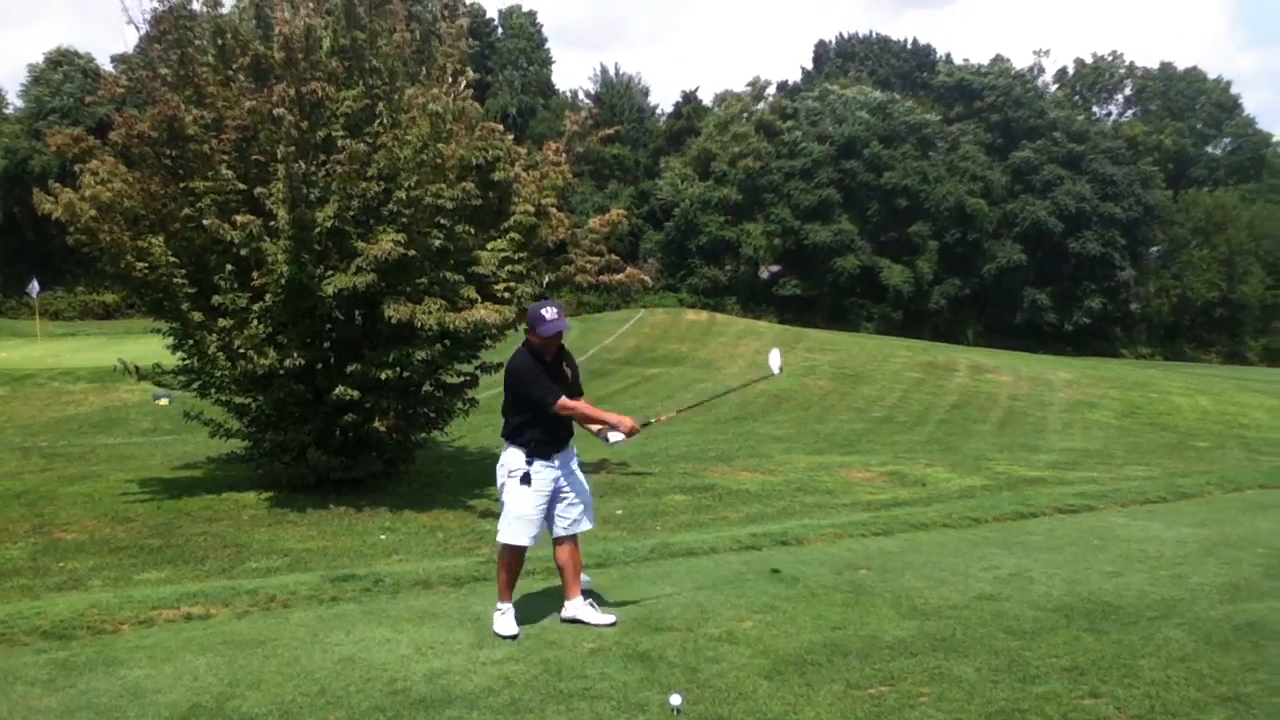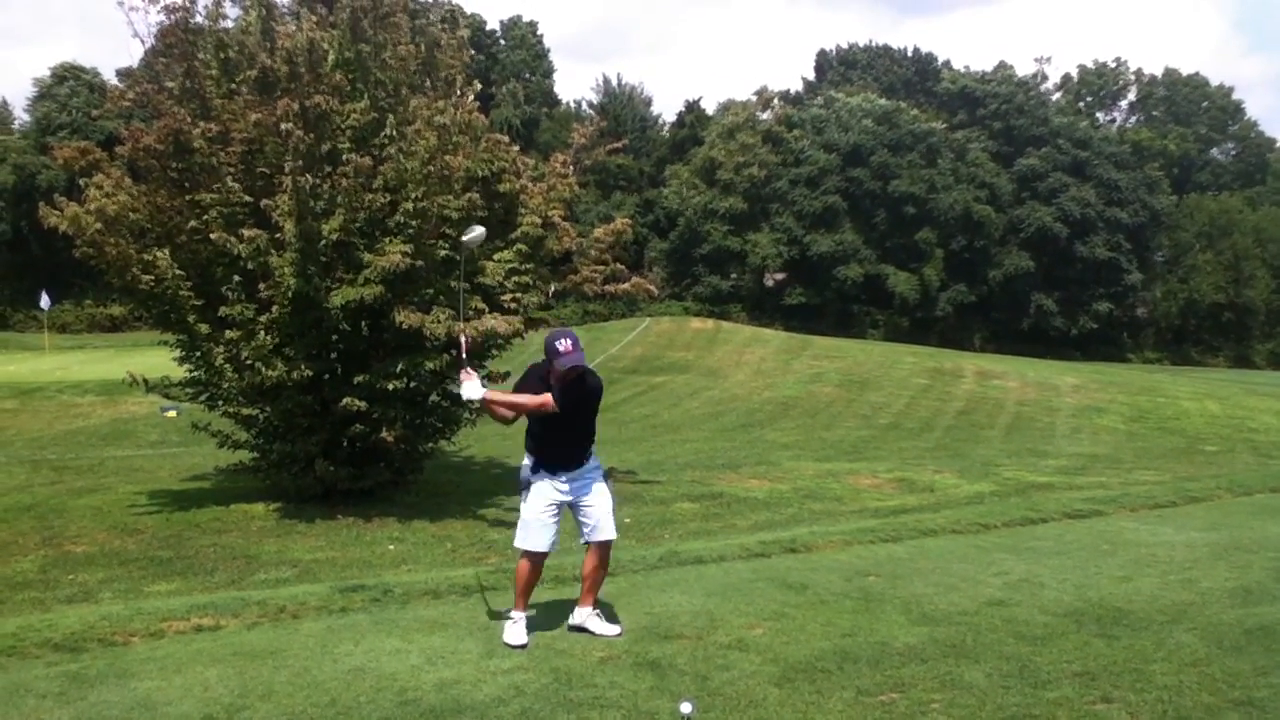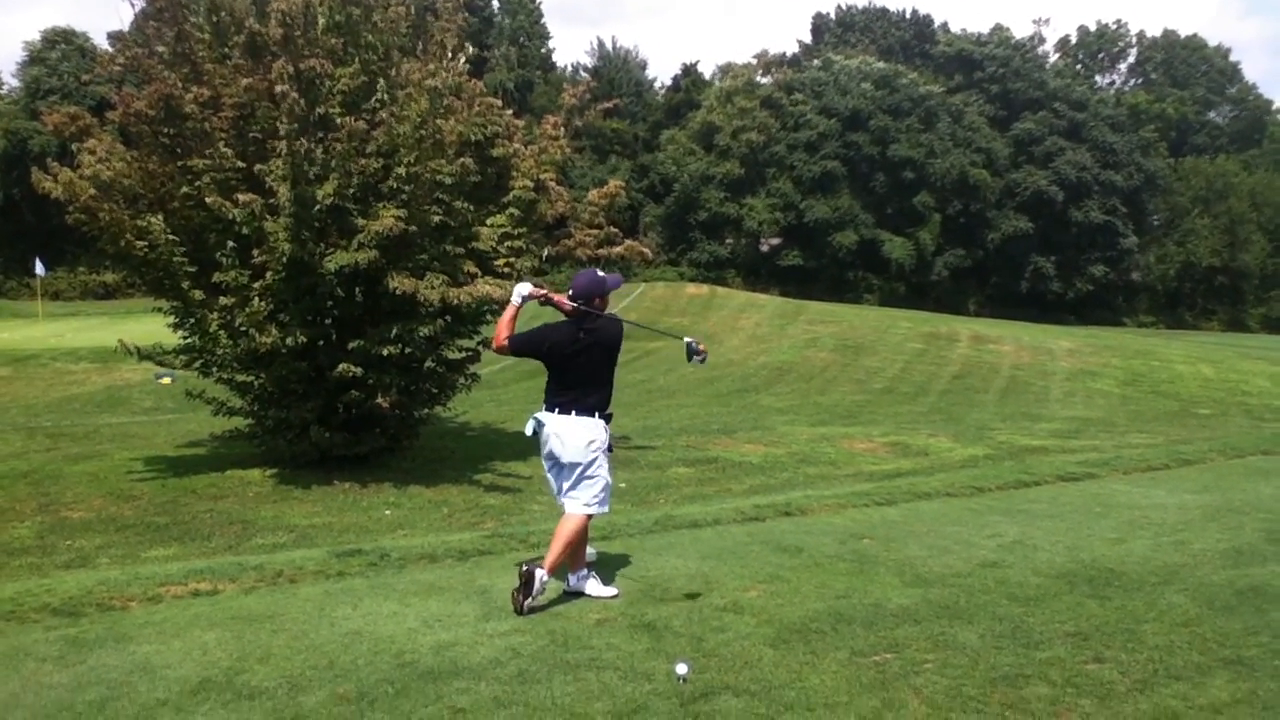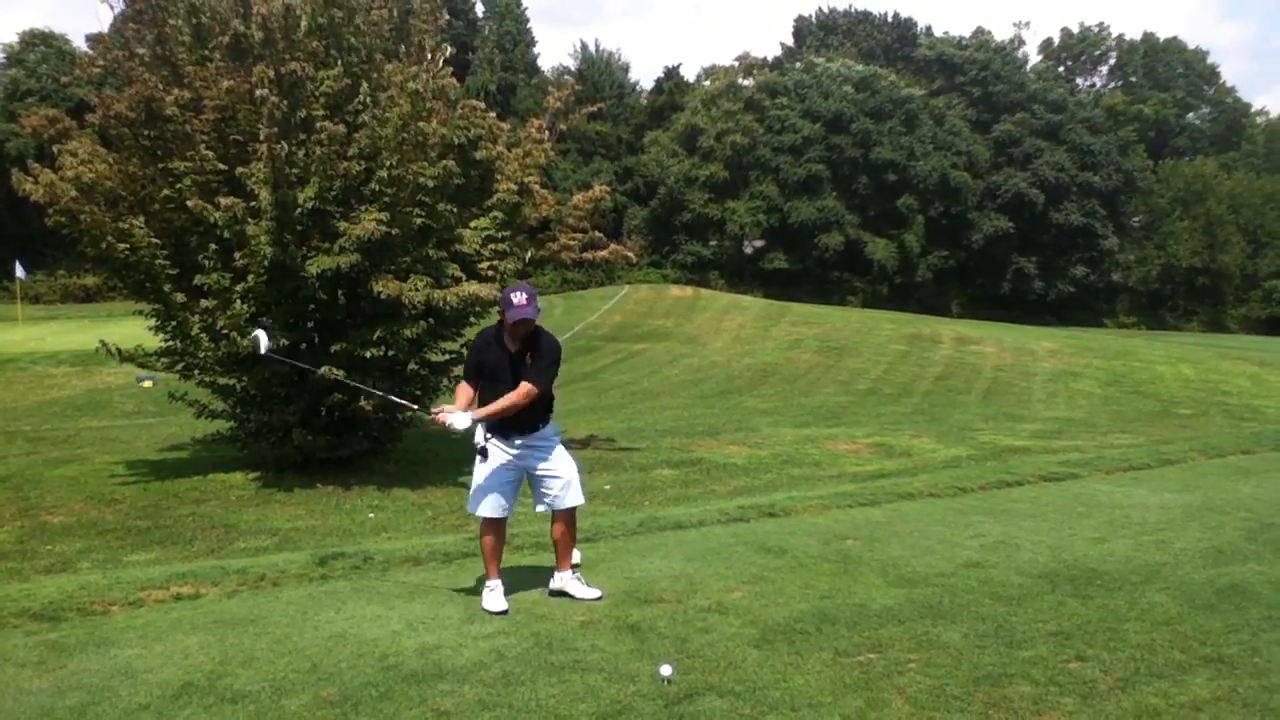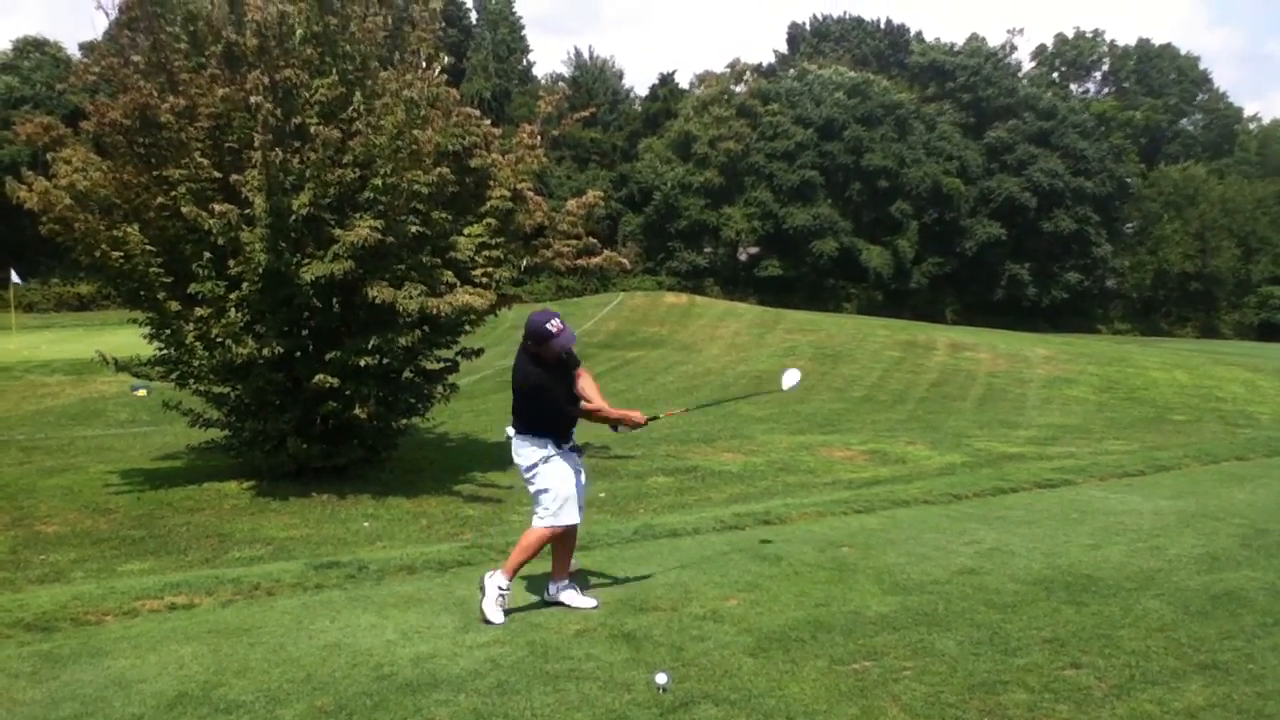
dt=1s
person 1, frame 1
left shoulder: (563, 357)
right shoulder: (521, 365)
left elbow: (575, 405)
right elbow: (564, 408)
left wrist: (602, 424)
right wrist: (614, 420)
left hip: (561, 458)
right hip: (525, 462)
left knee: (567, 532)
right knee: (517, 540)
left ankle: (575, 602)
right ankle: (504, 607)
person 1, frame 2
left shoulder: (589, 384)
right shoulder: (533, 376)
left elbow: (537, 403)
right elbow: (509, 415)
left wrist: (485, 393)
right wrist: (485, 398)
left hip: (585, 471)
right hip: (545, 474)
left knee: (601, 540)
right knee: (535, 547)
left ankle: (585, 611)
right ankle: (517, 615)
person 1, frame 3
left shoulder: (551, 334)
right shoulder: (610, 329)
left elbow: (499, 344)
right elbow: (588, 313)
left wrist: (516, 302)
right wrist: (550, 297)
left hip: (551, 425)
right hip: (586, 430)
left knee: (575, 503)
right knee: (582, 506)
left ankle: (578, 575)
right ankle: (540, 572)
person 1, frame 4
left shoulder: (548, 346)
right shoulder: (484, 341)
left elbow: (524, 395)
right elbow: (470, 382)
left wrist: (475, 416)
right wrist: (458, 410)
left hip: (540, 438)
right hip: (496, 440)
left knee: (566, 504)
right knee: (492, 515)
left ankle: (564, 575)
right ankle: (493, 583)
person 1, frame 5
left shoulder: (551, 343)
right shoulder: (534, 377)
left elbow: (580, 375)
right elbow: (582, 410)
left wrist: (604, 407)
right wrist: (623, 416)
left hip: (556, 441)
right hip: (539, 448)
left knee: (570, 514)
right knee: (555, 520)
left ankle: (559, 583)
right ankle: (499, 579)
